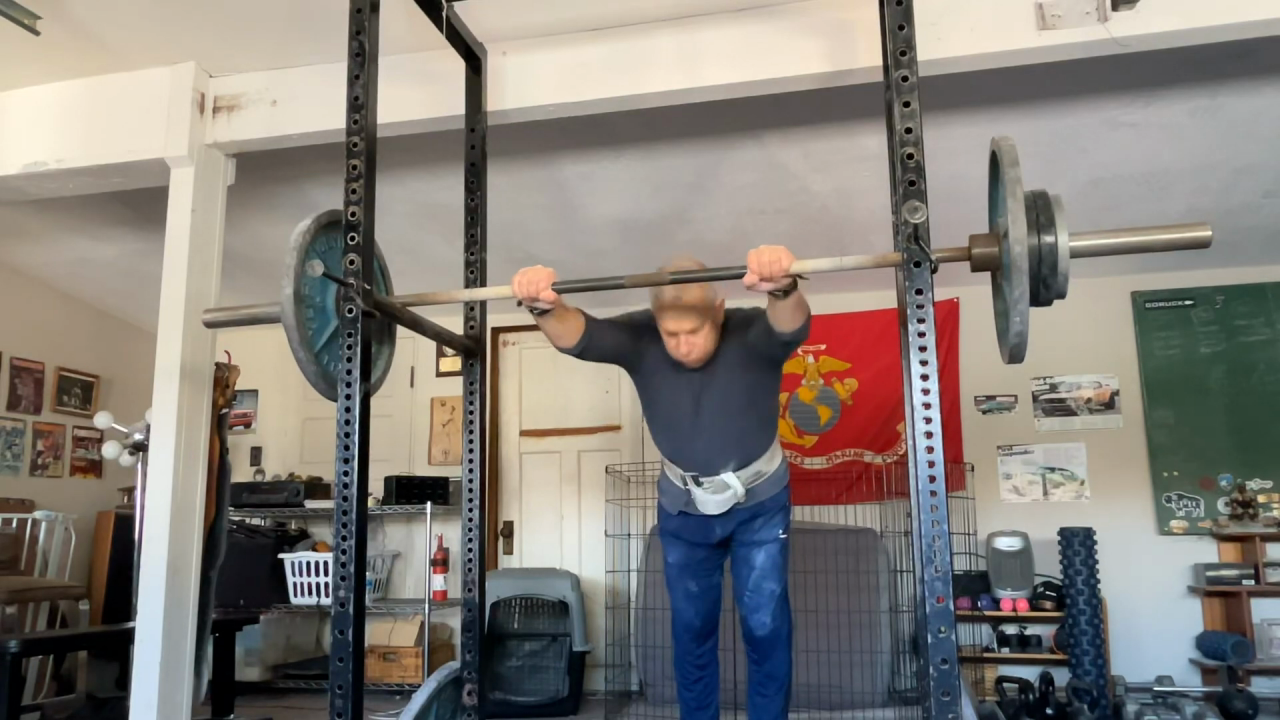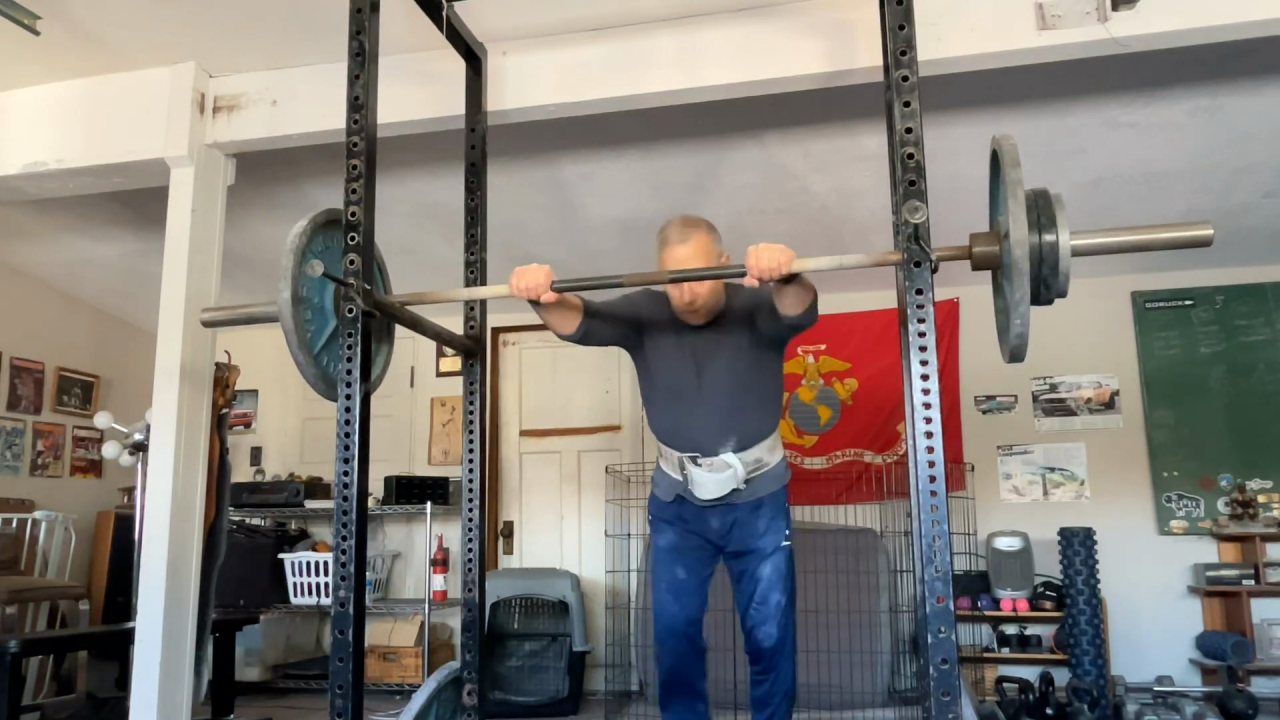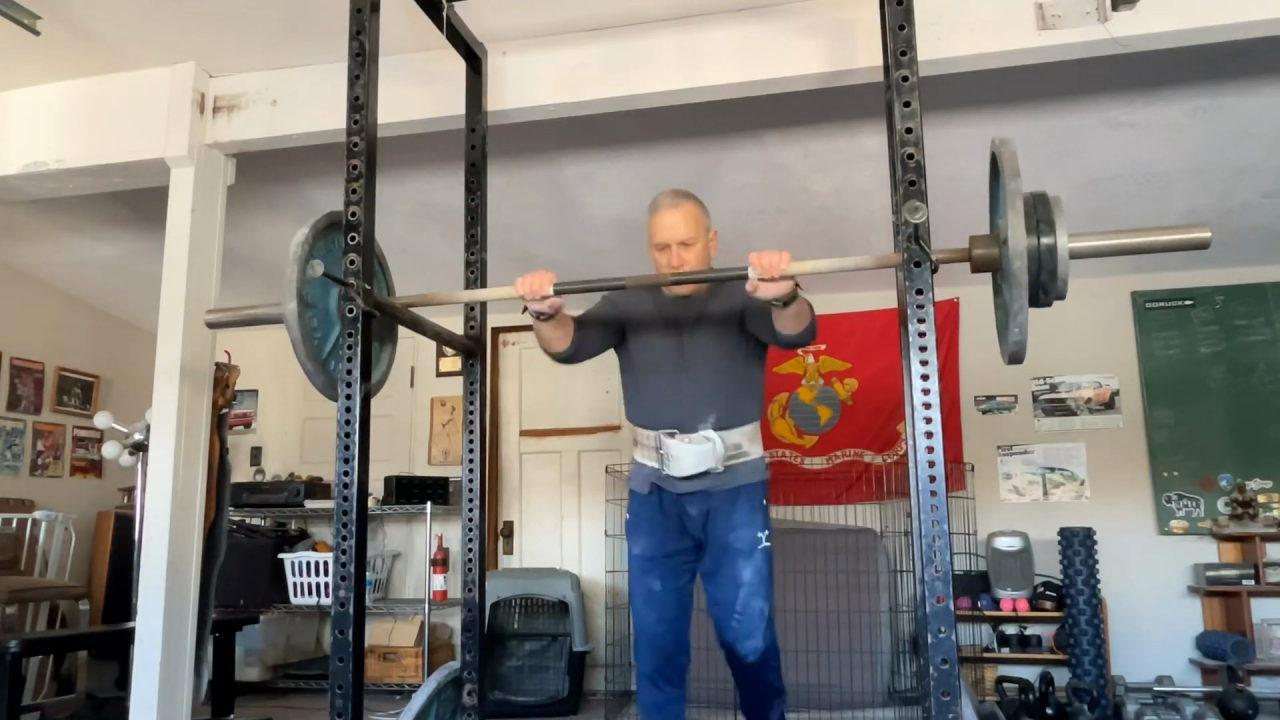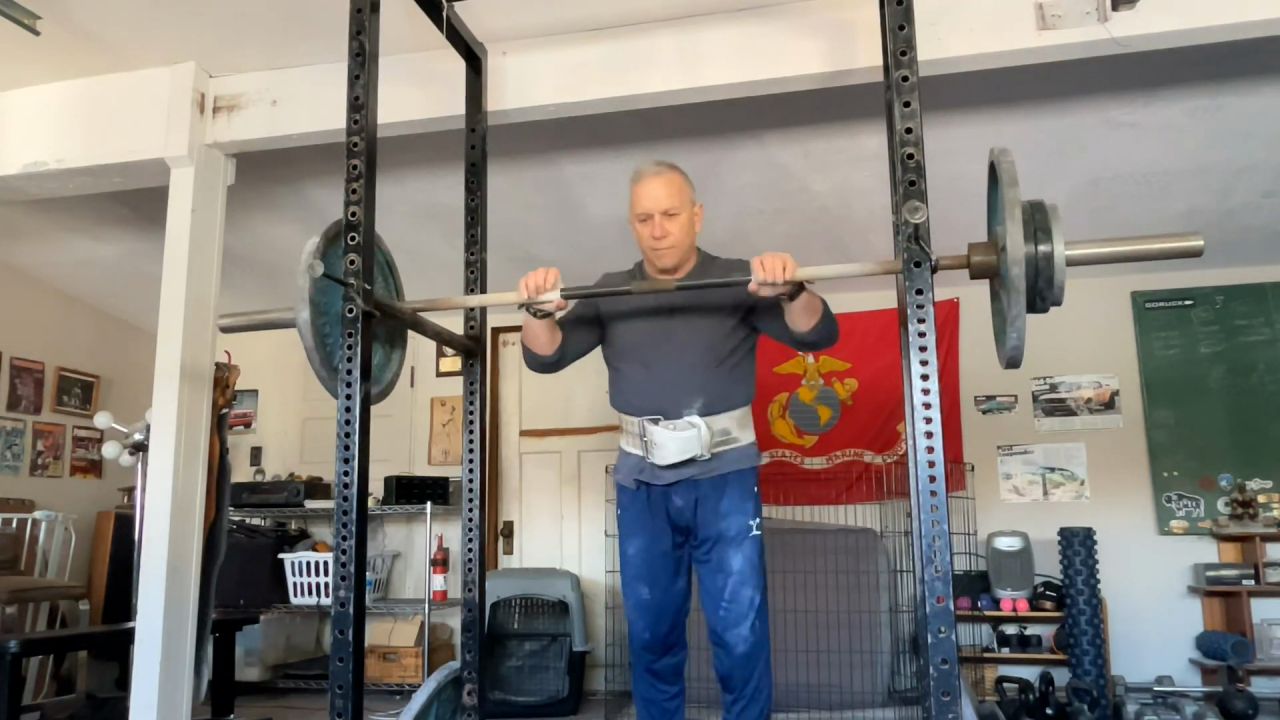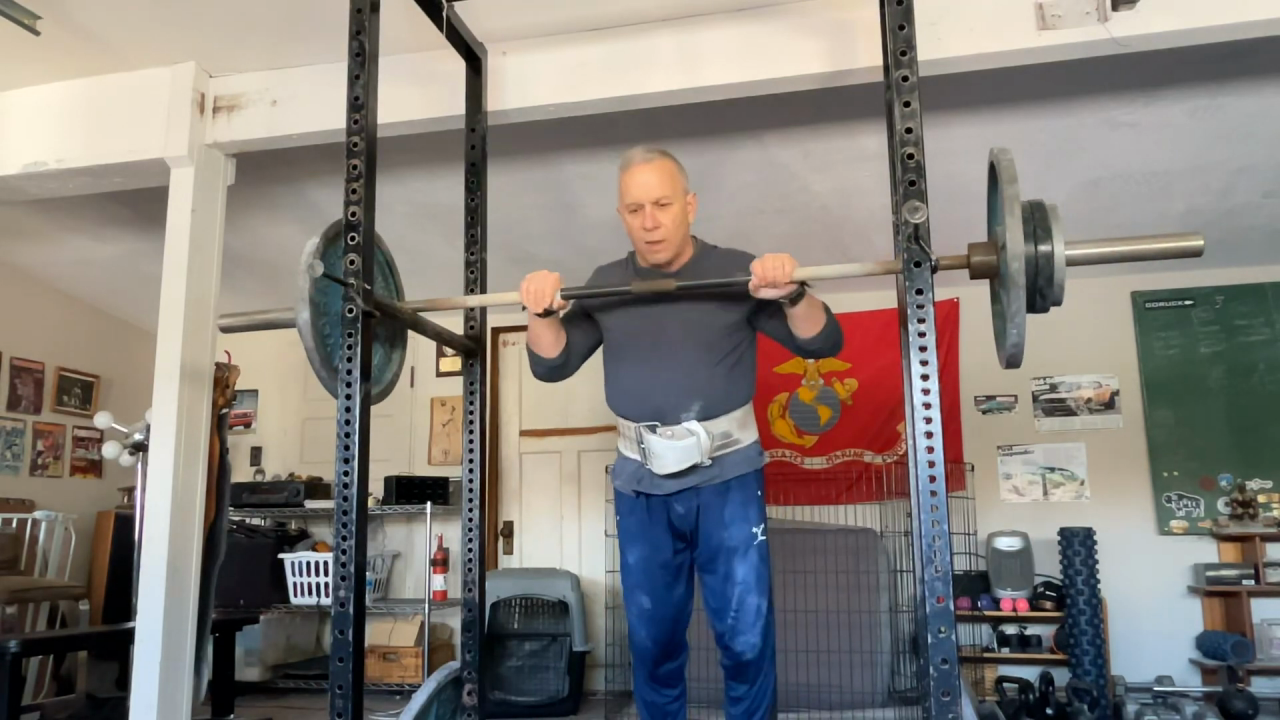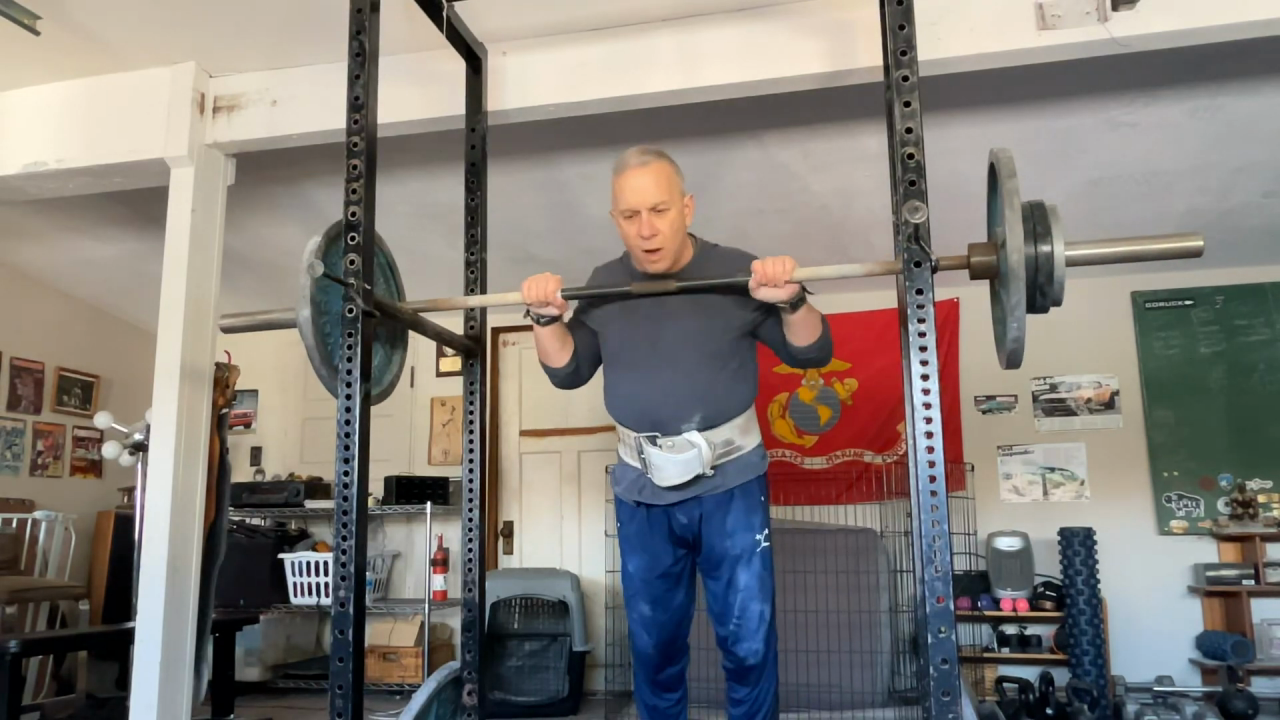
dt=0.3s
person 1, frame 1
left shoulder: (752, 335)
right shoulder: (640, 340)
left elbow: (791, 325)
right elbow: (577, 335)
left wrist: (782, 288)
right wrist: (545, 306)
left hip: (759, 503)
right hip: (683, 507)
left knee: (764, 622)
right knee: (691, 626)
person 1, frame 2
left shoulder: (757, 307)
right shoulder: (643, 313)
left elbow: (799, 312)
right elbow: (580, 322)
left wrist: (784, 278)
right wrist: (544, 299)
left hip: (756, 497)
right hip: (677, 501)
left knee: (768, 632)
right knee: (674, 630)
person 1, frame 3
left shoulder: (742, 300)
right shoulder: (628, 307)
left elbow: (797, 332)
right elbow: (569, 345)
left wrist: (783, 294)
right wrist: (545, 311)
left hip: (734, 488)
right hip: (654, 494)
left knee: (748, 636)
right knee: (657, 642)
person 1, frame 4
left shoulder: (738, 281)
right shoulder: (610, 294)
left elbow: (820, 334)
right elbow: (544, 357)
left wrist: (791, 290)
right wrist: (539, 310)
left hip: (723, 474)
right hip: (642, 480)
left knee: (738, 632)
right knee: (651, 634)
person 1, frame 5
left shoulder: (736, 272)
right shoulder: (606, 285)
left elbow: (823, 342)
right elbow: (551, 364)
left wrist: (791, 294)
right wrist: (541, 311)
left hip: (726, 476)
right hip: (642, 485)
left knee: (744, 636)
right knee: (651, 638)
person 1, frame 6
left shoulder: (737, 273)
right shoulder: (604, 285)
left elbow: (813, 353)
right elbow: (569, 371)
left wrist: (790, 301)
right wrist: (546, 317)
left hip: (730, 482)
right hip: (642, 489)
left knee: (748, 639)
right knee: (654, 641)
